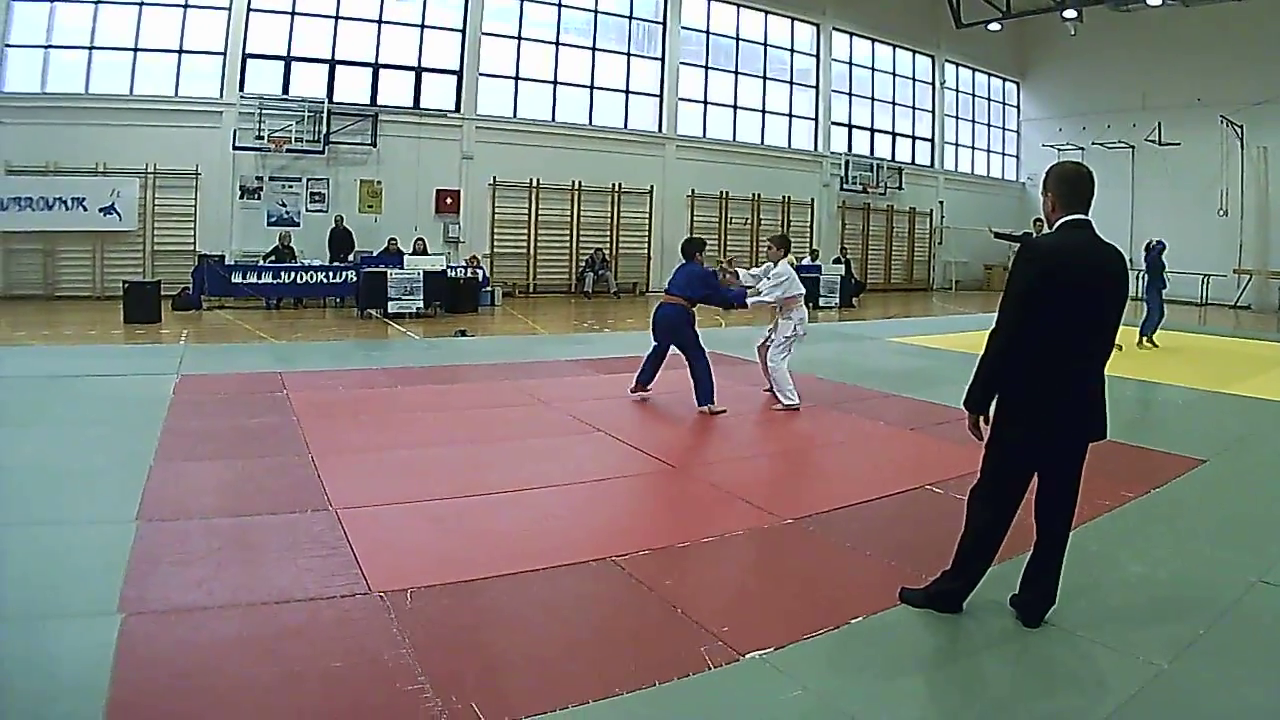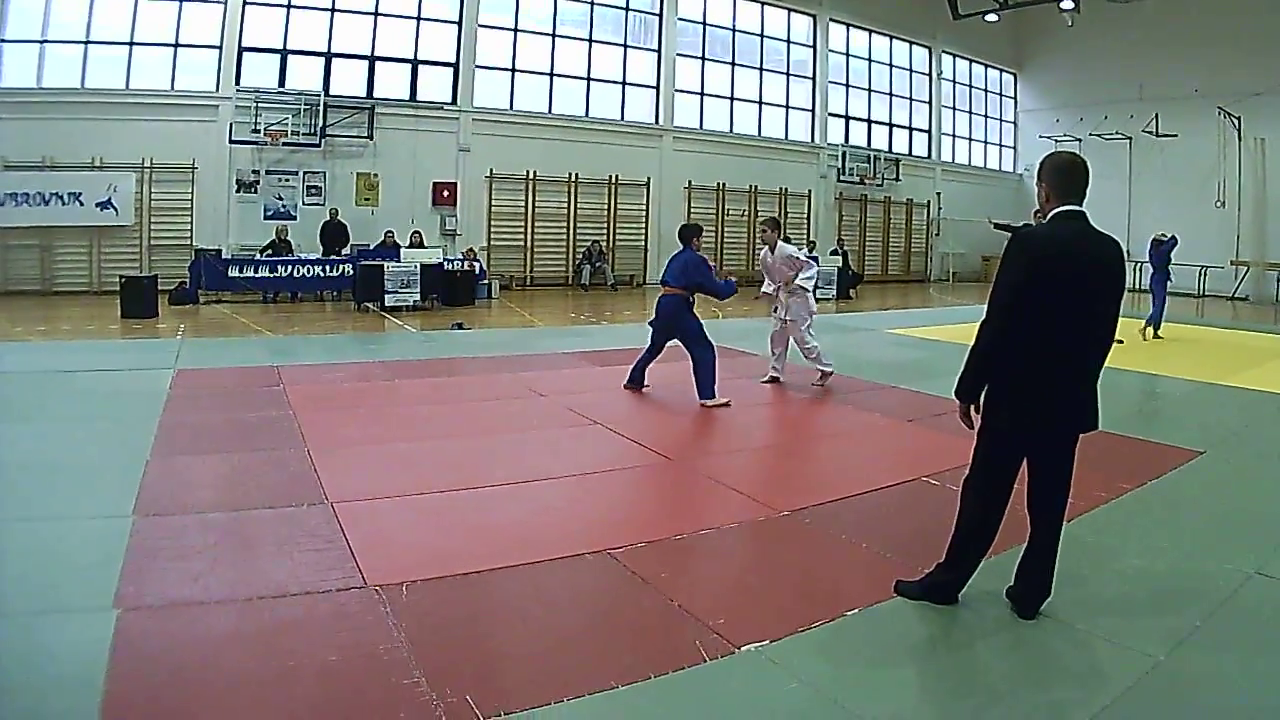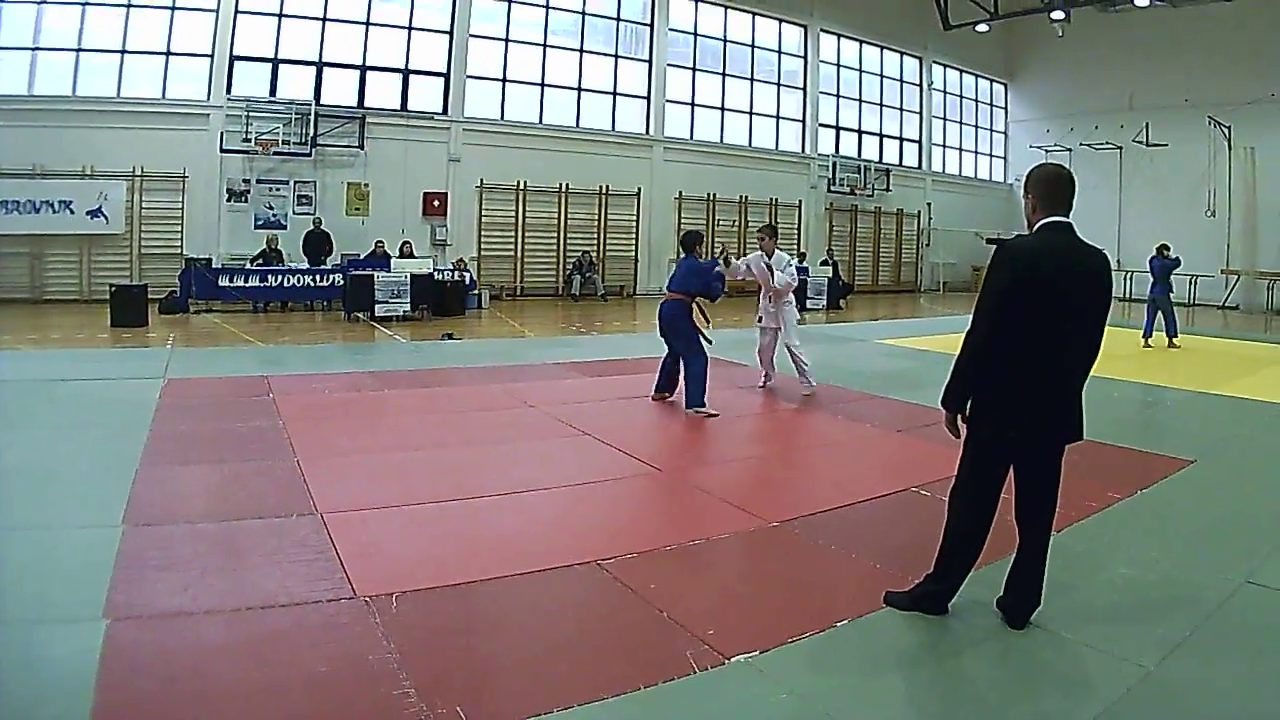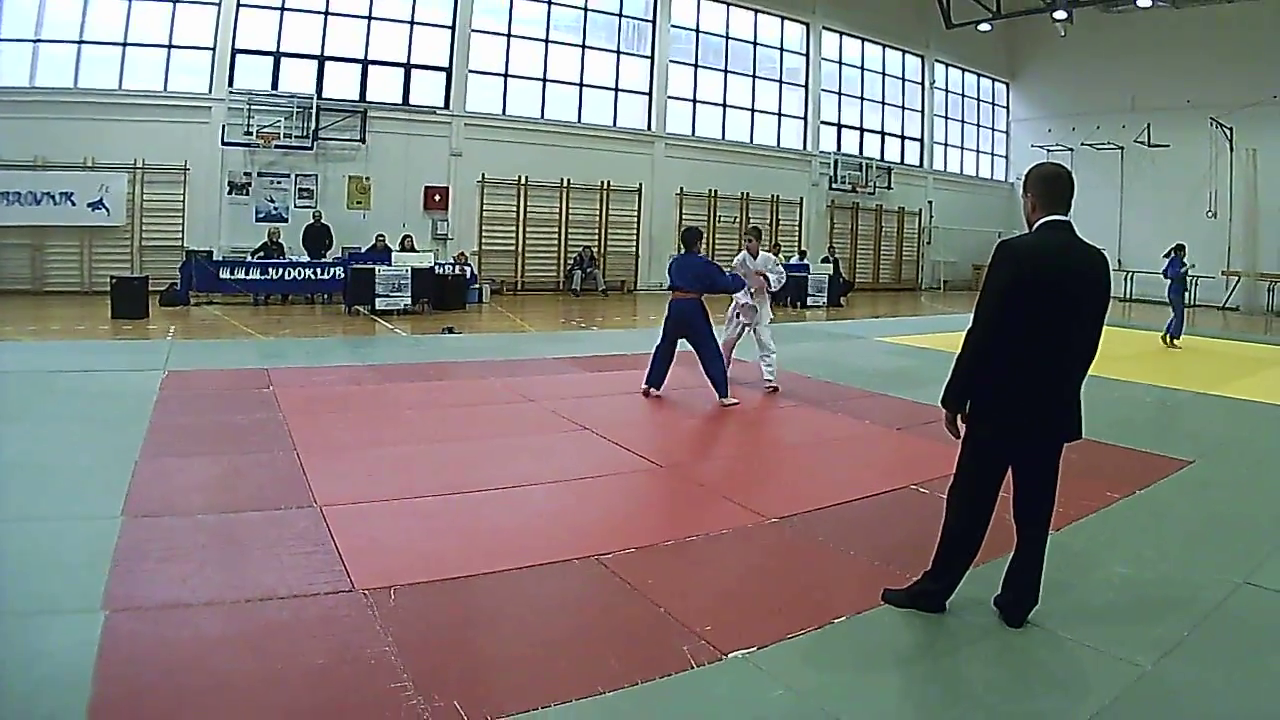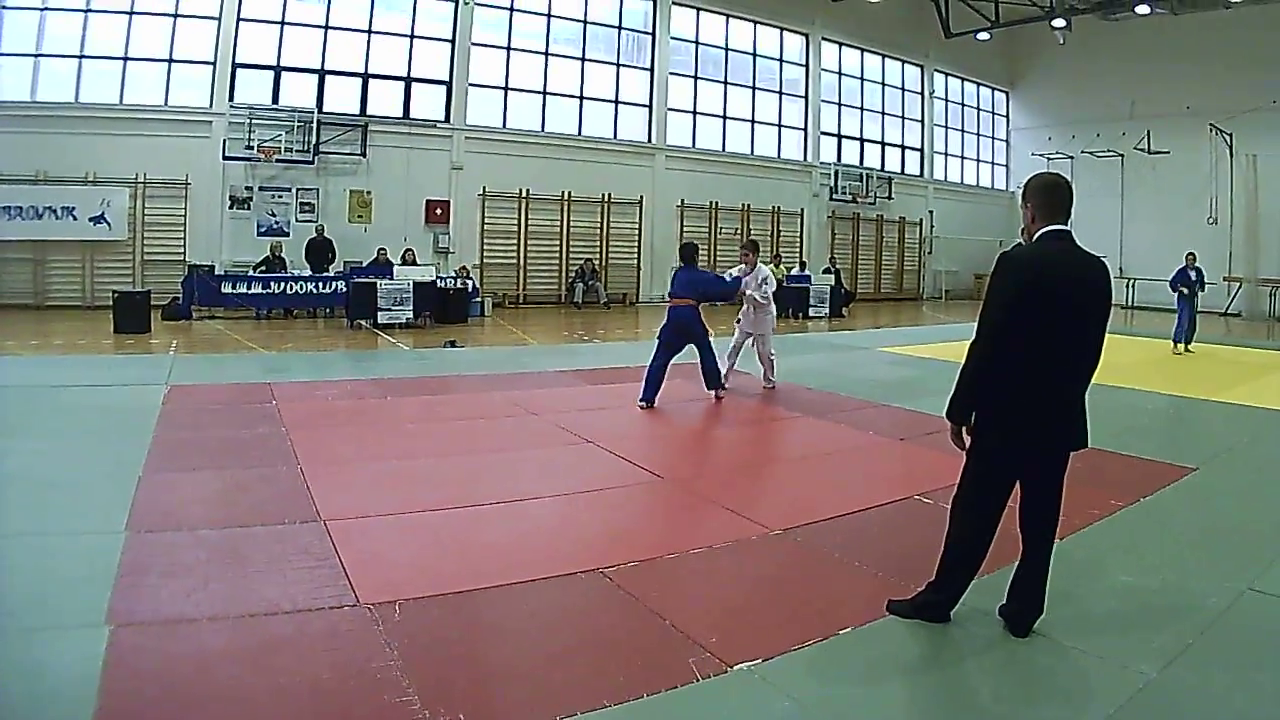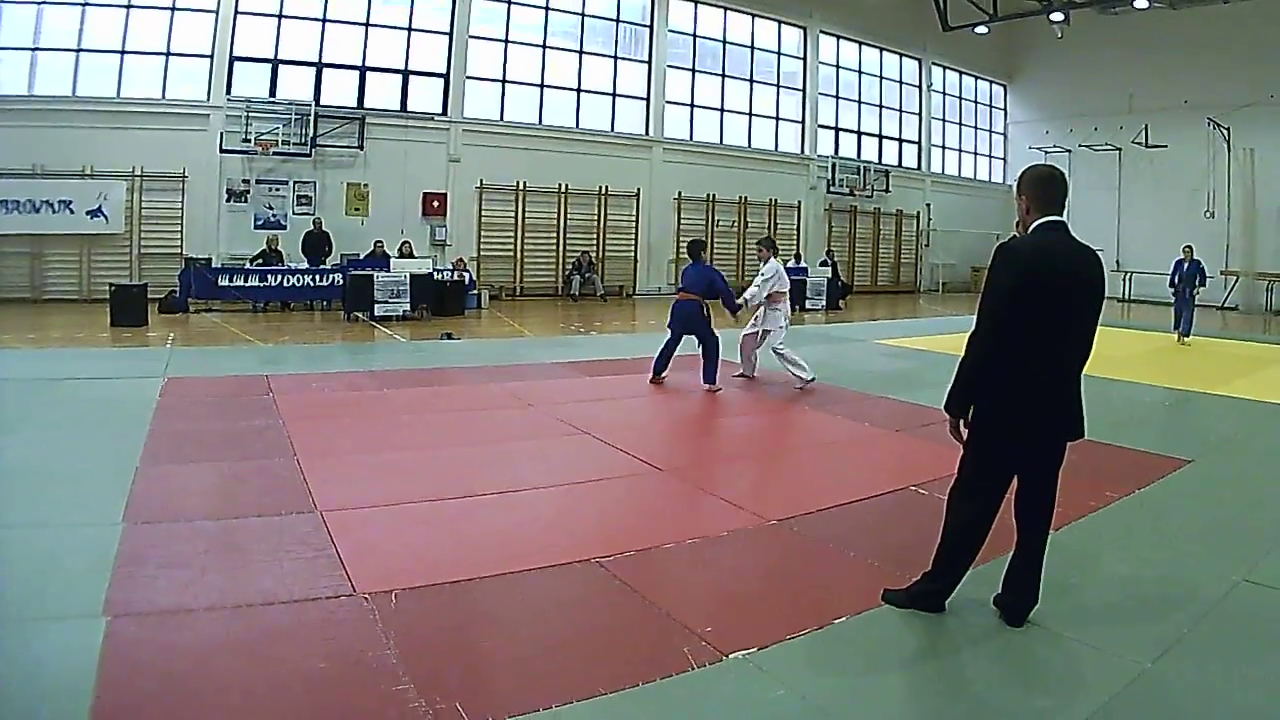
dt=0.4s
person 1, frame 1
left shoulder: (1039, 252)
right shoulder: (1113, 261)
left elbow: (1008, 335)
right elbow: (1104, 337)
left wrist: (978, 399)
left hip: (1029, 405)
right hip: (1082, 406)
left knee: (993, 501)
right knee: (1057, 509)
left ankle: (951, 590)
right ankle: (1034, 601)
person 1, frame 2
left shoulder: (1030, 242)
right shoulder: (1110, 251)
left elbow: (998, 325)
right elbow: (1105, 331)
left wrist: (968, 388)
left hip: (1017, 395)
right hip: (1072, 398)
left knee: (985, 493)
right knee: (1049, 501)
left ankle: (947, 581)
right ankle: (1029, 593)
person 1, frame 3
left shoulder: (1015, 254)
right shoulder: (1096, 263)
left elbow: (982, 335)
right elbow: (1091, 342)
left wrist: (955, 398)
left hip: (1002, 405)
right hip: (1057, 408)
left knee: (972, 503)
right knee: (1036, 511)
left ankle: (936, 591)
right ankle: (1019, 603)
person 1, frame 4
left shoulder: (1016, 252)
right shoulder: (1095, 262)
left elbow: (983, 335)
right elbow: (1088, 341)
left wrist: (955, 398)
left hip: (1001, 404)
right hip: (1055, 407)
left knee: (970, 501)
right knee: (1034, 509)
left ankle: (934, 589)
right ankle: (1017, 601)
person 1, frame 5
left shoulder: (1017, 263)
right shoulder: (1096, 270)
left elbow: (987, 347)
right elbow: (1091, 349)
left wrist: (960, 411)
left hip: (1007, 415)
right hip: (1062, 416)
left knee: (974, 511)
right knee: (1040, 519)
left ankle: (939, 599)
right ankle: (1022, 611)
person 1, frame 6
left shoulder: (1015, 254)
right shoulder: (1089, 261)
left elbow: (987, 339)
right elbow: (1082, 338)
left wrist: (958, 403)
left hip: (1006, 406)
right hip: (1058, 406)
left knee: (972, 500)
right knee: (1036, 508)
left ankle: (934, 589)
right ankle: (1018, 600)
person 2, frame 1
left shoulder: (682, 269)
right shoulder: (702, 273)
right elbow: (722, 295)
right wrist: (744, 294)
left hip: (662, 312)
right hip: (678, 316)
left knee: (660, 349)
right knee: (697, 359)
left ankle: (640, 384)
right ankle: (706, 403)
person 2, frame 2
left shoulder: (677, 258)
right shoulder: (697, 260)
right elbow: (714, 288)
right wrist: (731, 284)
left hip: (664, 304)
right hip: (679, 307)
left knee: (656, 345)
right knee: (703, 349)
left ankle: (634, 381)
right ankle: (708, 397)
person 2, frame 3
left shoulder: (684, 264)
right shoulder: (699, 267)
right elbow: (713, 293)
left wrist: (716, 261)
right wrist: (720, 276)
left hip: (667, 309)
right hip: (679, 312)
left knee: (674, 351)
right knee: (696, 357)
left ankle: (661, 390)
right ankle: (695, 404)
person 2, frame 4
left shoulder: (675, 262)
right shoulder: (705, 265)
right elbow: (727, 285)
right wrist: (740, 280)
left hip: (675, 307)
right hip: (693, 309)
left knee: (665, 347)
right knee: (710, 352)
left ankle: (650, 385)
right ankle: (723, 395)
person 2, frame 5
left shoulder: (677, 274)
right shoulder: (704, 277)
right elbow: (727, 292)
right wrist: (737, 280)
left hip: (673, 315)
right hip: (691, 315)
left knee: (661, 359)
right knee: (706, 352)
left ankle: (647, 399)
right ankle: (717, 388)
person 2, frame 6
left shoulder: (687, 270)
right shoulder: (709, 271)
right elbow: (725, 293)
right wrist: (735, 309)
left hip: (678, 307)
right hip: (692, 309)
left knee: (674, 340)
right knee: (710, 343)
left ankle: (656, 374)
right ankle: (709, 382)
person 3, frame 1
left shoulder: (783, 273)
right shoulder: (772, 267)
left elbow: (766, 296)
right elbow: (753, 277)
left wrist: (743, 302)
left hip: (793, 320)
right hip: (784, 316)
left knee: (775, 359)
right knee: (764, 348)
left ankle: (790, 400)
right ankle: (776, 384)
person 3, frame 2
left shoulder: (788, 252)
right shoulder: (764, 255)
left elbow: (811, 268)
left wrist: (799, 285)
right wrist: (766, 290)
left hip: (798, 297)
right hip: (783, 298)
left knee: (802, 337)
right knee: (777, 336)
left ankle: (826, 369)
right ankle: (775, 373)
person 3, frame 3
left shoulder: (784, 259)
right shoulder: (755, 258)
left elbow: (792, 283)
right elbow: (737, 271)
left wrist: (773, 273)
right wrist: (728, 263)
left hip: (784, 305)
right hip: (766, 305)
left knee: (791, 344)
right knee: (764, 347)
left ankle: (807, 381)
right ankle: (768, 374)
person 3, frame 4
left shoulder: (769, 259)
right shoulder: (740, 259)
left elbow: (781, 278)
left wrist: (766, 277)
right wrist: (745, 302)
left hip: (760, 303)
right hip: (742, 302)
left knee: (765, 341)
right knee: (729, 339)
left ankle: (771, 379)
right ankle: (723, 368)
person 3, frame 5
left shoulder: (763, 273)
right shoulder: (742, 269)
left elbow: (764, 298)
right elbow: (728, 279)
left wrist: (744, 291)
left hip: (764, 314)
right hip: (748, 311)
left knee: (764, 350)
right knee: (735, 346)
left ankle: (768, 379)
right ankle: (724, 377)
person 3, frame 6
left shoulder: (771, 268)
right shoulder: (769, 266)
left elbow: (759, 289)
right elbow: (763, 290)
left wrist: (743, 300)
left hip: (776, 311)
right hip: (767, 309)
left knee: (776, 346)
right knee: (747, 338)
left ankle: (806, 376)
right ankle: (747, 370)
